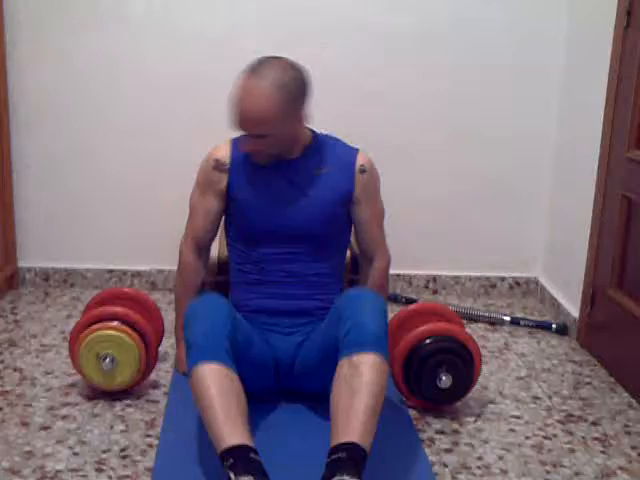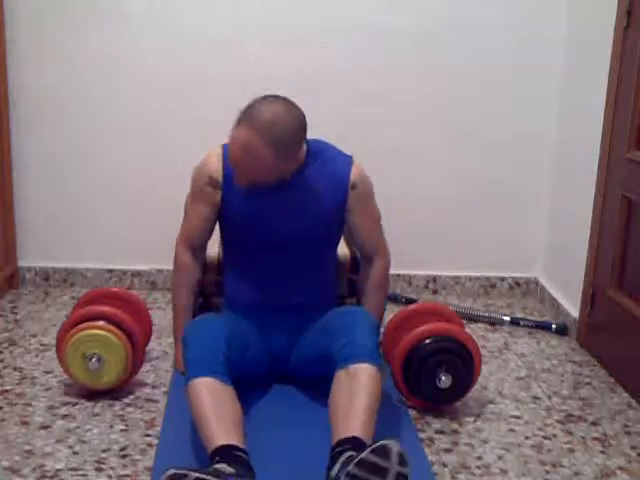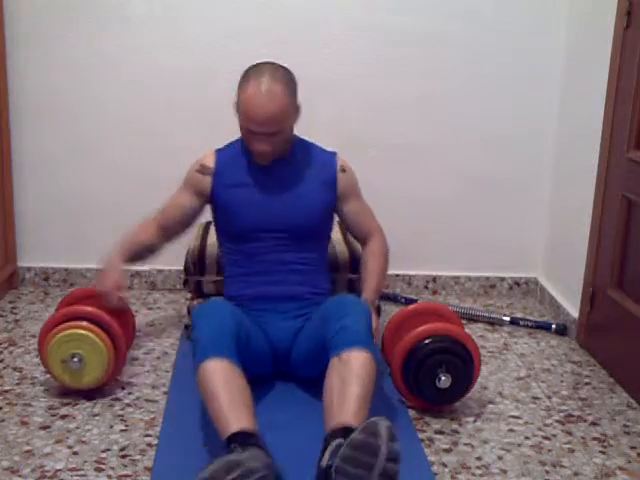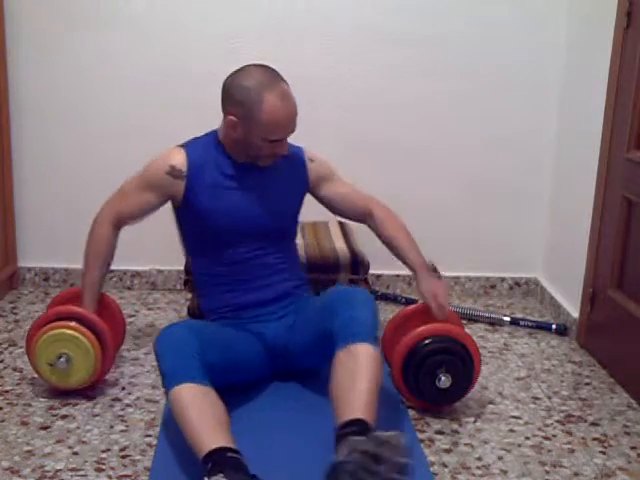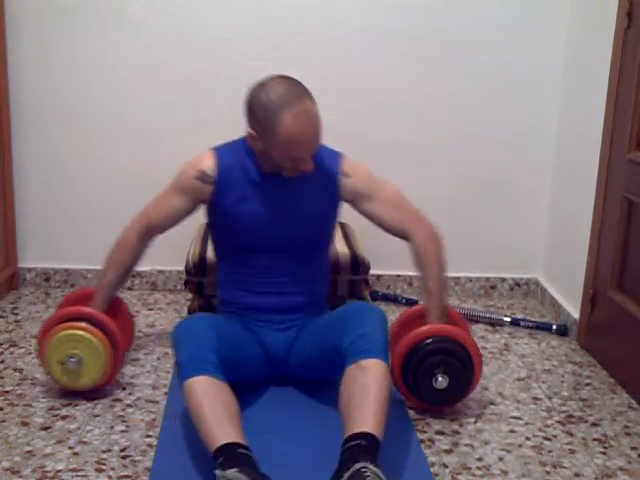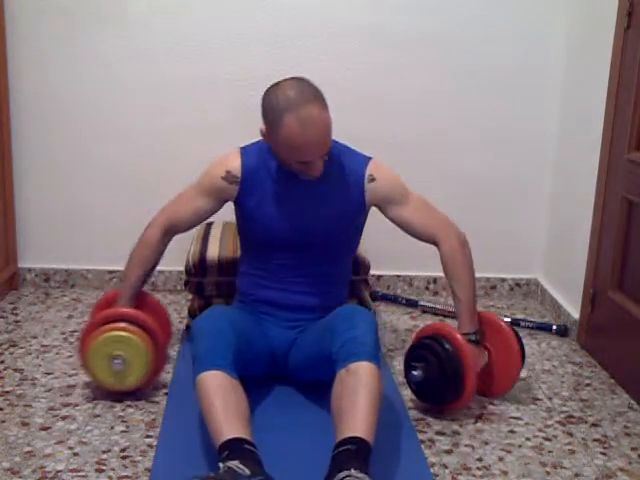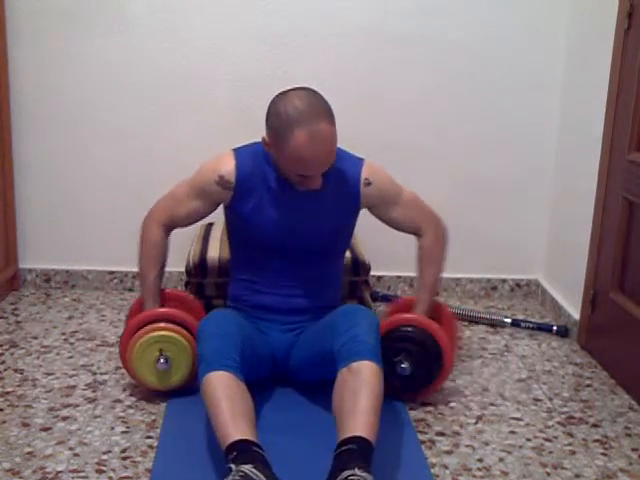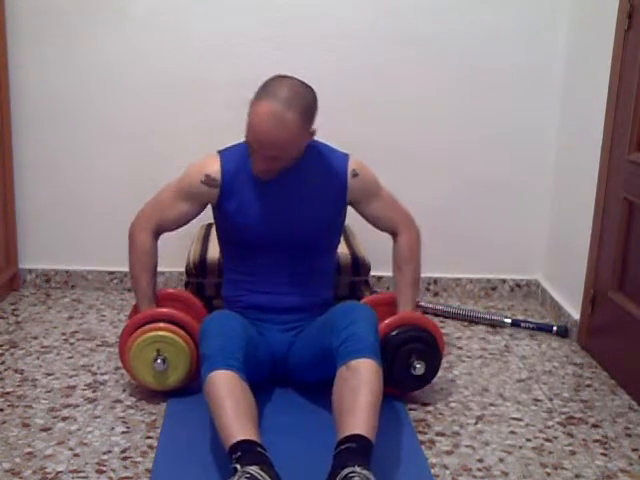
dt=0.5s
person 1, frame 1
left shoulder: (355, 169)
right shoulder: (223, 164)
left elbow: (375, 260)
right elbow: (194, 251)
left wrist: (368, 339)
right wrist: (183, 338)
left hip: (320, 345)
right hip: (250, 341)
left knee: (364, 305)
right knee: (207, 312)
person 1, frame 2
left shoulder: (347, 176)
right shoulder: (216, 171)
left elbow: (375, 259)
right elbow: (189, 251)
left wrist: (365, 337)
right wrist: (180, 337)
left hip: (314, 330)
right hip: (244, 327)
left knee: (354, 325)
right knee: (204, 332)
person 1, frame 3
left shoulder: (331, 169)
right shoulder: (214, 169)
left elbow: (373, 240)
right elbow: (160, 228)
left wrist: (366, 310)
right wrist: (119, 258)
left hip: (313, 329)
right hip: (250, 328)
left knee: (350, 312)
right knee: (213, 316)
person 1, frame 4
left shoulder: (301, 164)
right shoulder: (181, 167)
left elbow: (371, 211)
right elbow: (109, 219)
left wrist: (424, 271)
right wrist: (89, 308)
left hip: (300, 322)
right hip: (233, 334)
left knee: (354, 301)
right knee: (175, 341)
person 1, frame 5
left shoulder: (338, 171)
right shoulder: (213, 171)
left elbow: (421, 232)
right elbow: (141, 231)
left wrist: (435, 322)
right wrist: (97, 309)
left hip: (311, 334)
right hip: (241, 332)
left knee: (367, 318)
right knee: (193, 332)
person 1, frame 6
left shoulder: (365, 175)
right shoulder: (238, 170)
left elbow: (449, 238)
right elbow: (163, 227)
left wrist: (467, 328)
right wrist: (123, 305)
left hip: (320, 334)
right hip: (254, 326)
left knee: (357, 322)
right knee: (212, 324)
person 1, frame 7
left shoulder: (360, 177)
right shoulder: (231, 173)
left elbow: (431, 229)
right elbow: (157, 222)
left wrist: (421, 314)
right wrist: (152, 311)
left hip: (317, 334)
right hip: (250, 330)
left knee: (358, 321)
right knee: (216, 327)
person 1, frame 8
left shoulder: (345, 173)
right shoulder: (217, 172)
left elbow: (405, 230)
right elbow: (144, 228)
left wrist: (405, 317)
right wrist: (148, 316)
left hip: (314, 334)
right hip: (247, 332)
left knee: (359, 318)
right knee: (219, 326)
